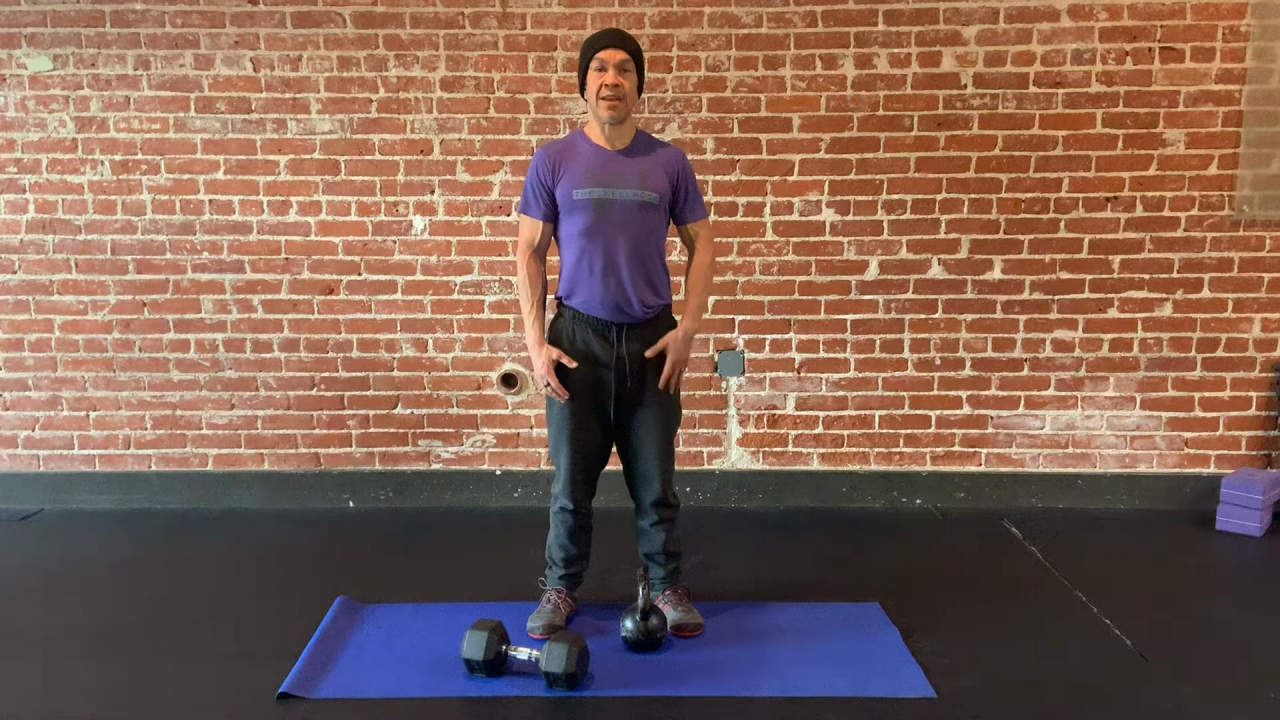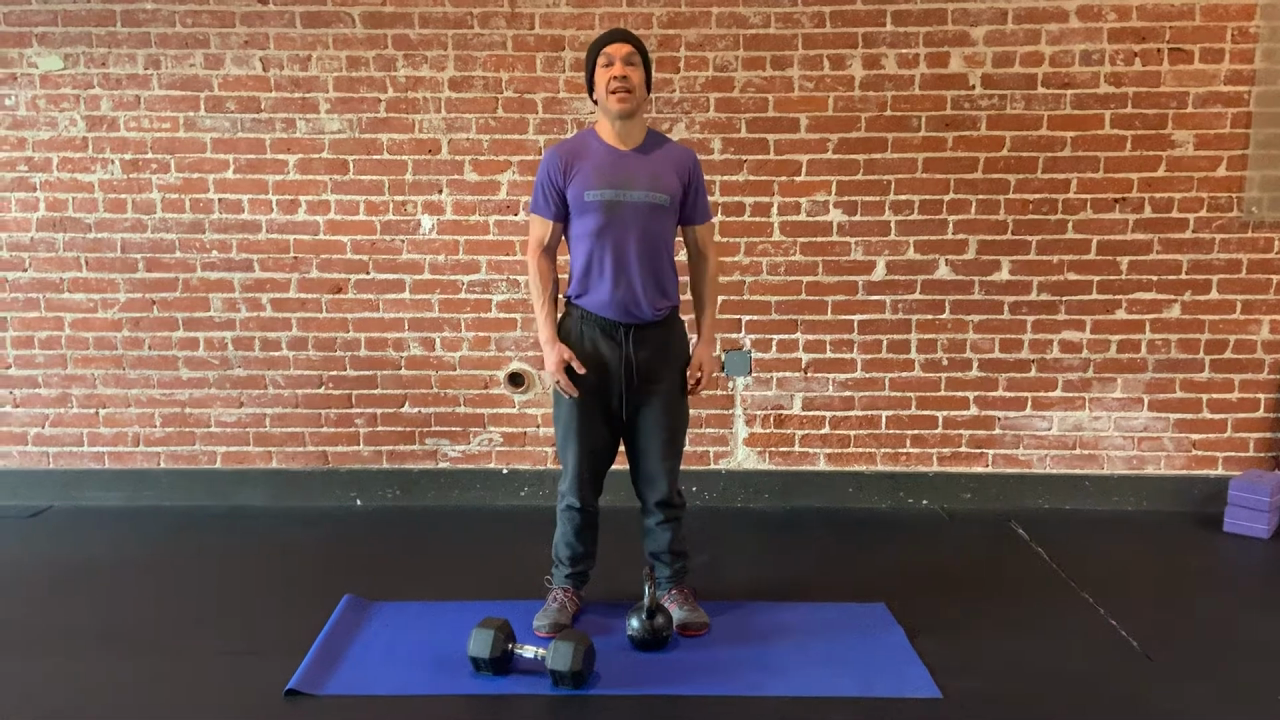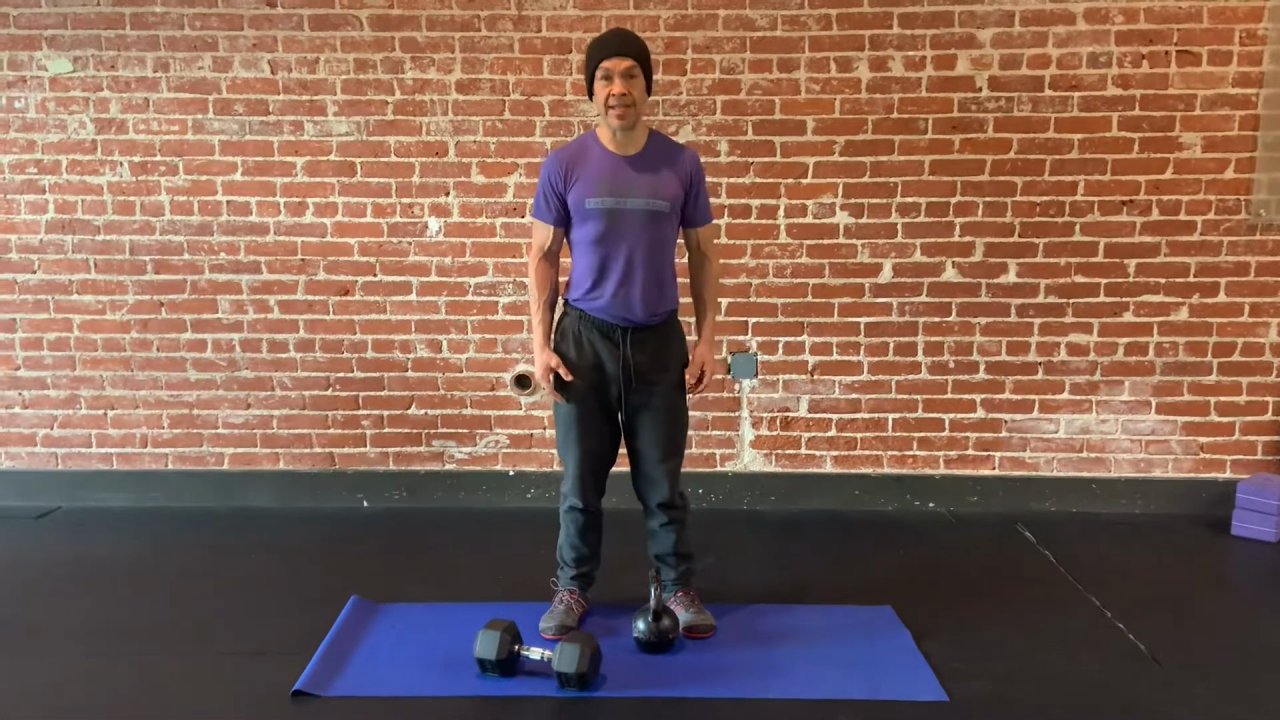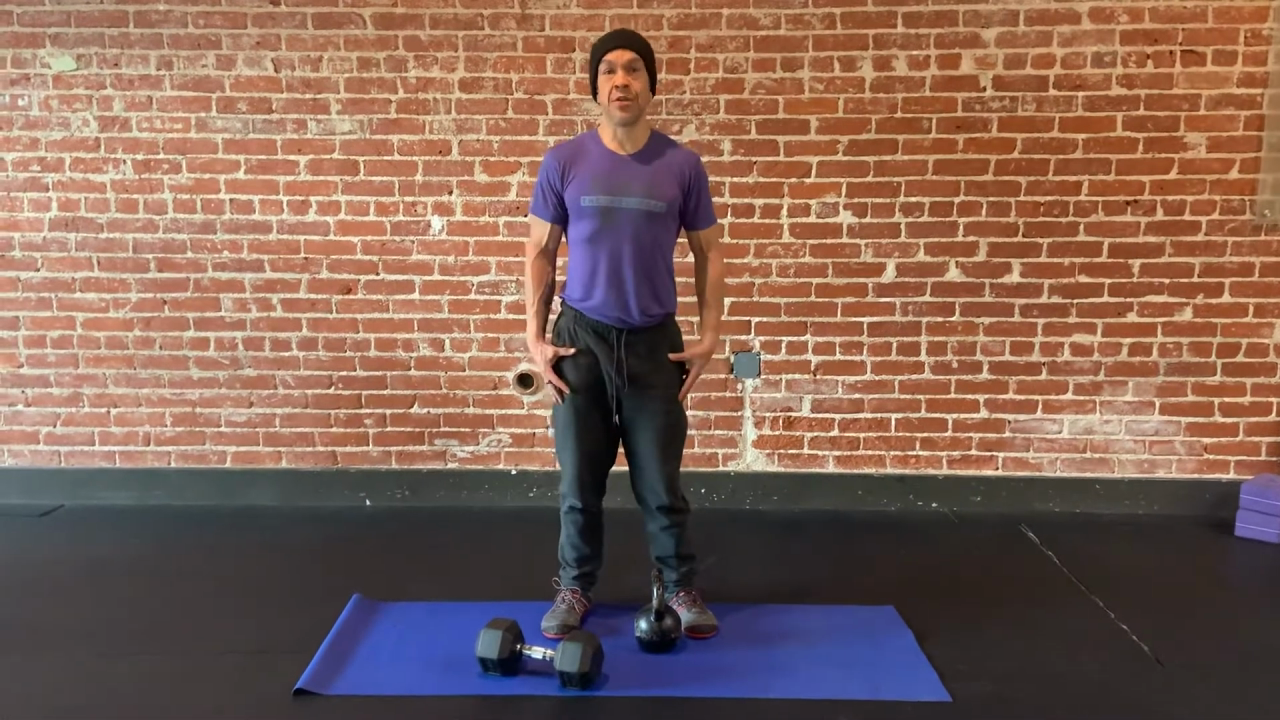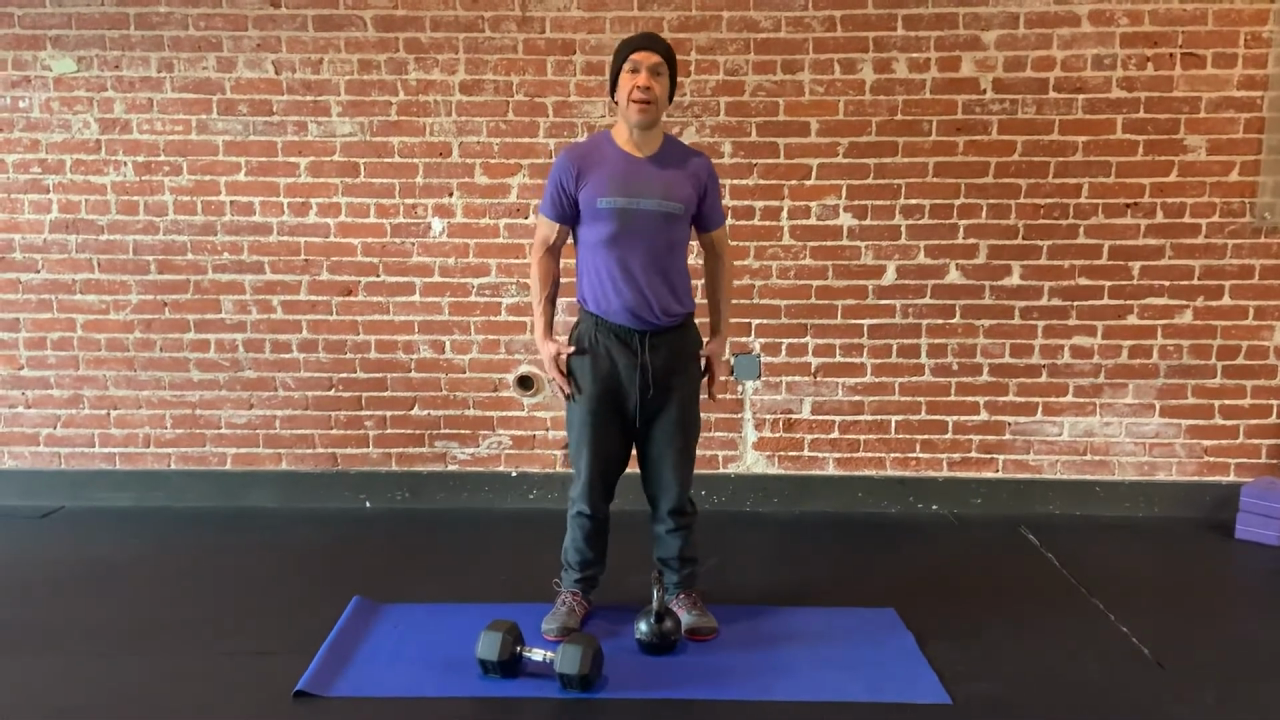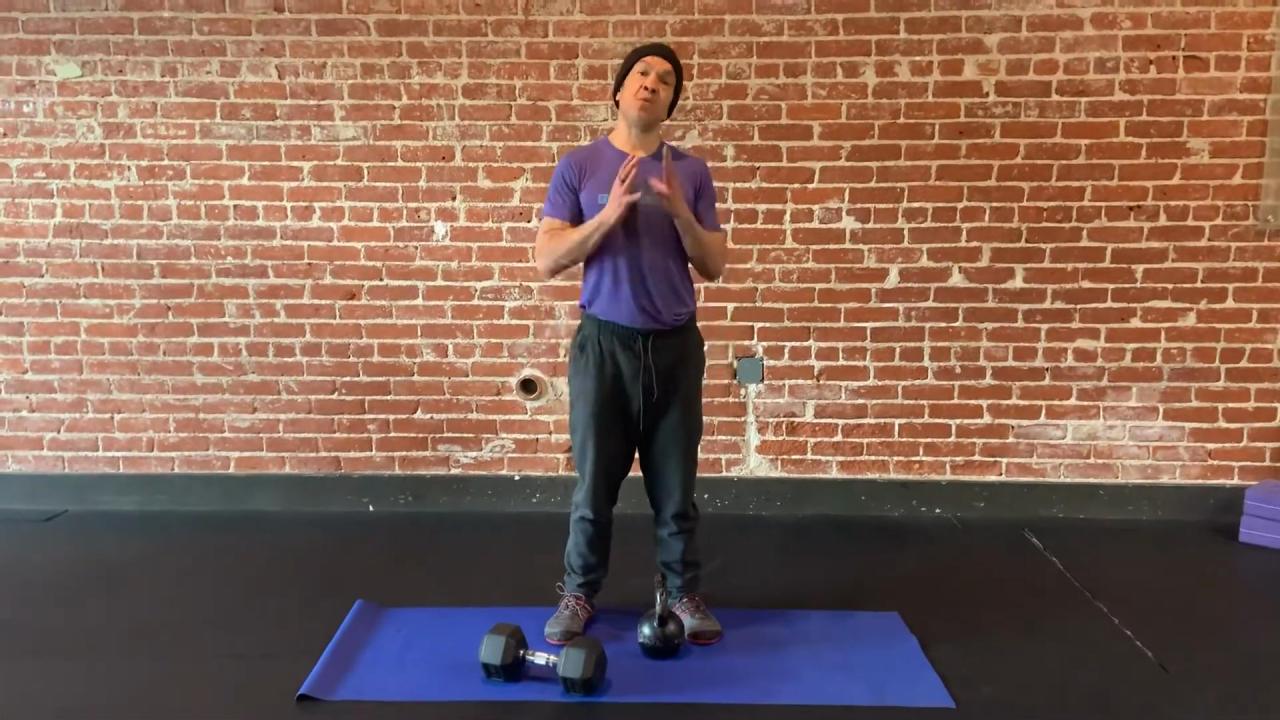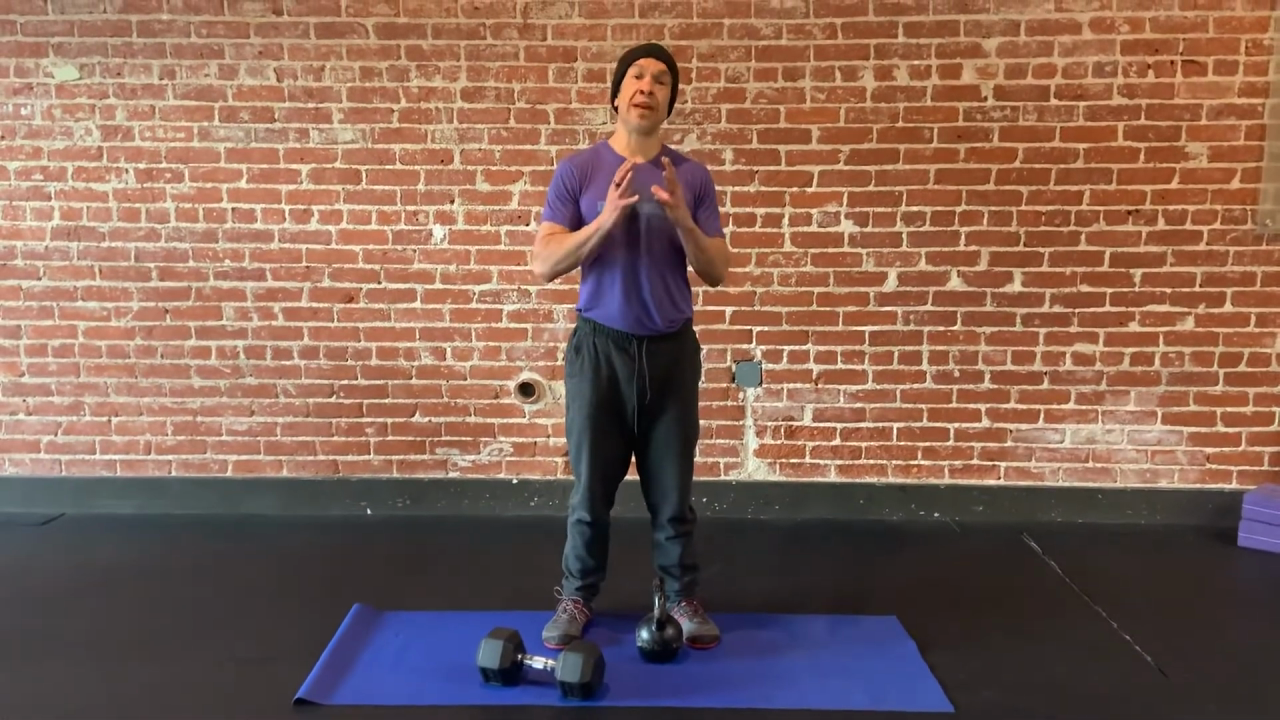
dt=0.7s
person 1, frame 1
left shoulder: (669, 161)
right shoulder: (553, 160)
left elbow: (702, 245)
right elbow: (530, 253)
left wrist: (687, 327)
right wrist: (536, 341)
left hip: (650, 338)
right hip: (578, 337)
left knee: (654, 479)
right knee: (572, 477)
left ankle: (667, 585)
right ankle: (561, 588)
person 1, frame 2
left shoulder: (680, 161)
right shoulder: (564, 159)
left elbow: (702, 252)
right elbow: (540, 251)
left wrist: (706, 338)
right wrist: (549, 338)
left hip: (659, 337)
right hip: (586, 335)
left knee: (660, 478)
right knee: (578, 476)
left ankle: (672, 584)
right ankle: (567, 586)
person 1, frame 3
left shoulder: (682, 163)
right shoulder: (565, 164)
left elbow: (701, 252)
right elbow: (543, 256)
left wrist: (706, 338)
right wrist: (541, 344)
left hip: (658, 340)
right hip: (585, 337)
left knee: (661, 479)
right knee: (581, 477)
left ankle: (677, 587)
right ankle: (573, 588)
person 1, frame 4
left shoulder: (683, 165)
right shoulder: (564, 162)
left elbow: (707, 253)
right elbow: (539, 252)
left wrist: (708, 337)
right wrist: (535, 337)
left hip: (654, 342)
right hip: (581, 338)
left knee: (660, 481)
right knee: (580, 478)
left ankle: (680, 587)
right ankle: (575, 587)
person 1, frame 5
left shoulder: (695, 169)
right shoulder: (577, 162)
left elbow: (717, 254)
right elbow: (545, 248)
left wrist: (719, 337)
right wrist: (543, 334)
left hip: (673, 345)
right hip: (599, 342)
left knee: (672, 483)
right knee: (591, 481)
left ankle: (681, 590)
right ankle: (576, 590)
person 1, frame 6
left shoulder: (691, 171)
right shoulder: (578, 166)
left elbow: (714, 265)
right elbow: (546, 259)
left wrist: (678, 210)
right wrist: (609, 213)
left hip: (675, 344)
right hip: (604, 342)
left knee: (675, 484)
right knee: (595, 481)
left ankle: (684, 593)
right ankle: (579, 593)
person 1, frame 7
left shoulder: (692, 176)
right shoulder: (577, 170)
left elbow: (716, 271)
right elbow: (544, 263)
left wrist: (681, 219)
right wrist: (606, 219)
left hip: (670, 349)
right hip: (599, 346)
left knee: (672, 488)
right knee: (591, 485)
left ankle: (682, 597)
right ankle: (577, 597)
